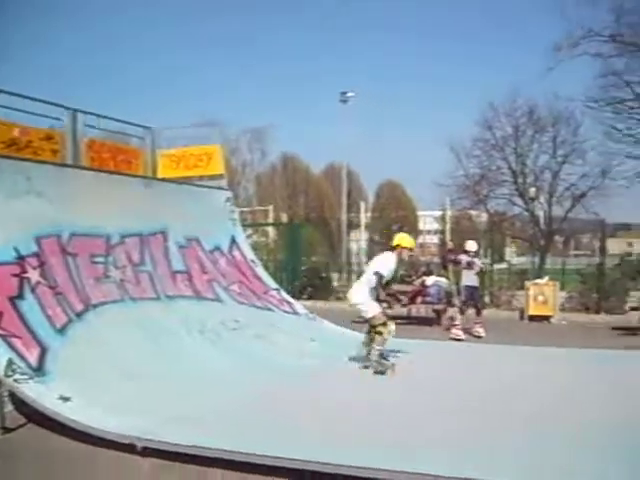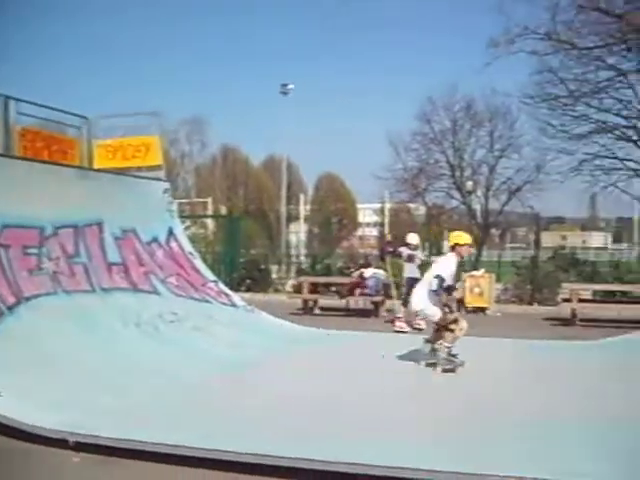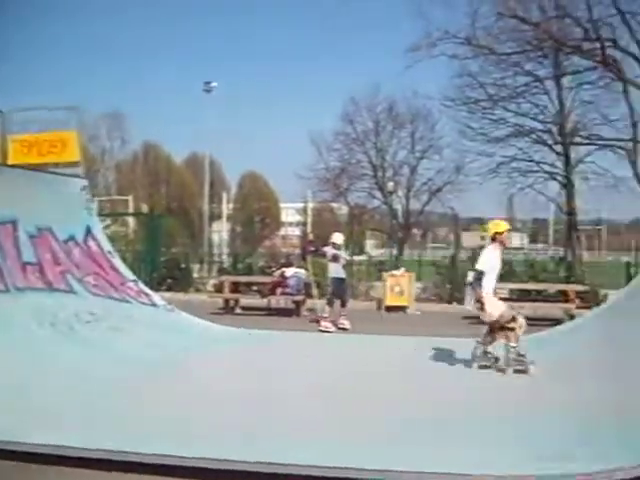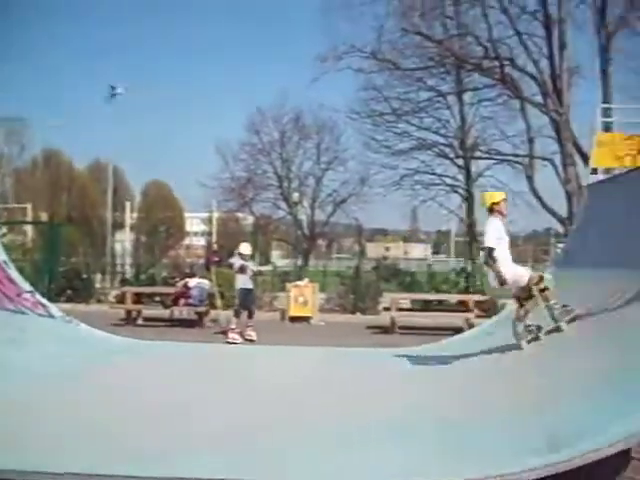
dt=0.2s
person 1, frame 1
left shoulder: (386, 257)
right shoulder: (389, 261)
right elbow: (376, 280)
right wrist: (382, 298)
left hip: (358, 293)
right hip: (361, 297)
left knee: (380, 322)
right knee: (385, 327)
left ankle: (369, 351)
right ankle: (375, 357)
person 1, frame 2
left shoulder: (448, 260)
right shoulder: (448, 262)
left elbow: (449, 285)
right elbow: (437, 284)
right wrist: (446, 304)
left hip: (420, 299)
right hip: (422, 301)
left knee: (447, 323)
right knee: (459, 325)
left ankle: (431, 345)
right ankle: (443, 355)
person 1, frame 3
left shoulder: (495, 252)
right shoulder: (490, 254)
right elbow: (477, 277)
right wrist: (481, 300)
left hip: (484, 299)
right hip: (481, 300)
left knee: (499, 327)
right knee: (517, 323)
left ankle: (480, 350)
right ankle: (512, 354)
person 1, frame 4
left shoulder: (497, 225)
right shoulder: (493, 227)
right elbow: (488, 253)
right wrist: (500, 274)
left hip: (507, 269)
right hip: (505, 272)
left knee: (525, 296)
right knee: (541, 279)
left ankle: (521, 324)
right ankle: (556, 309)
